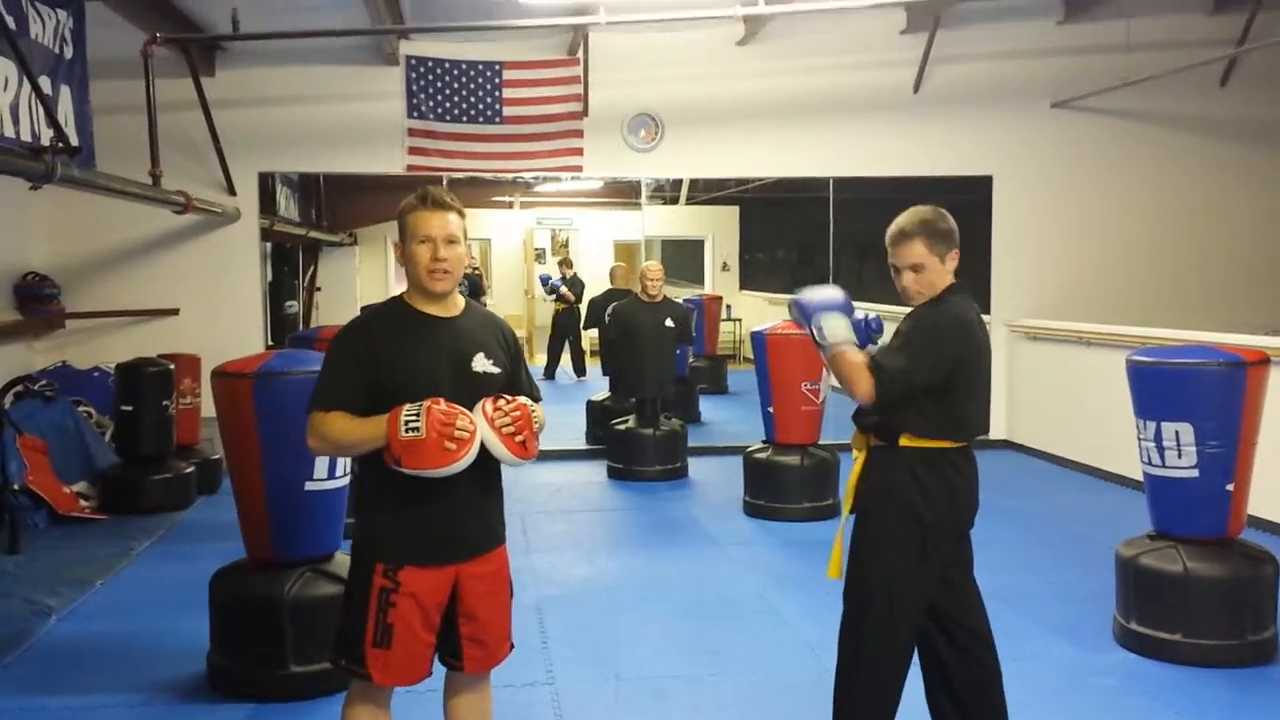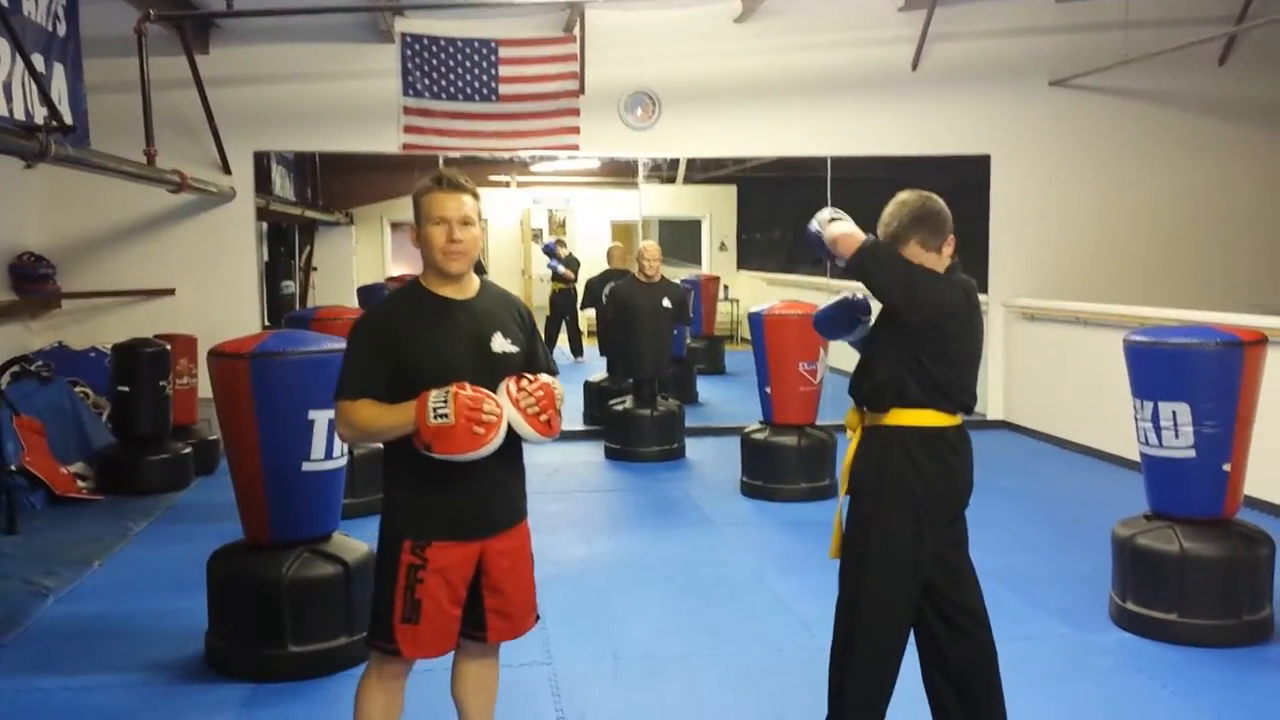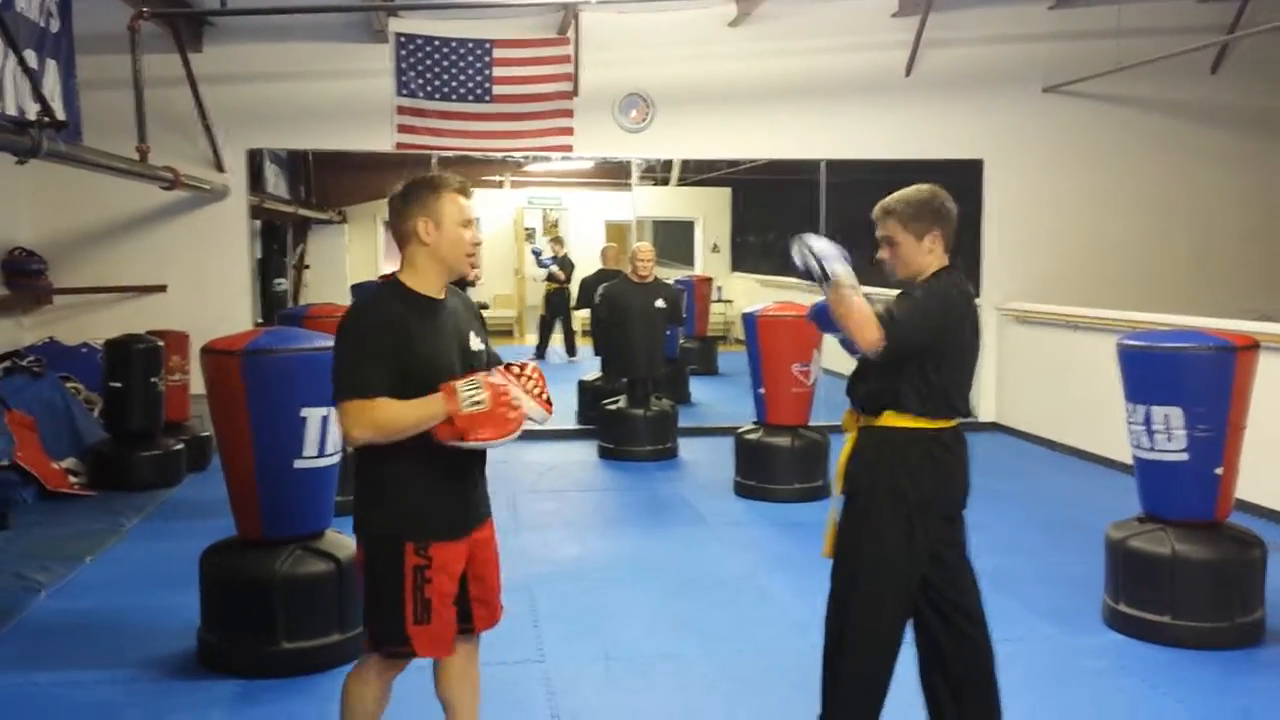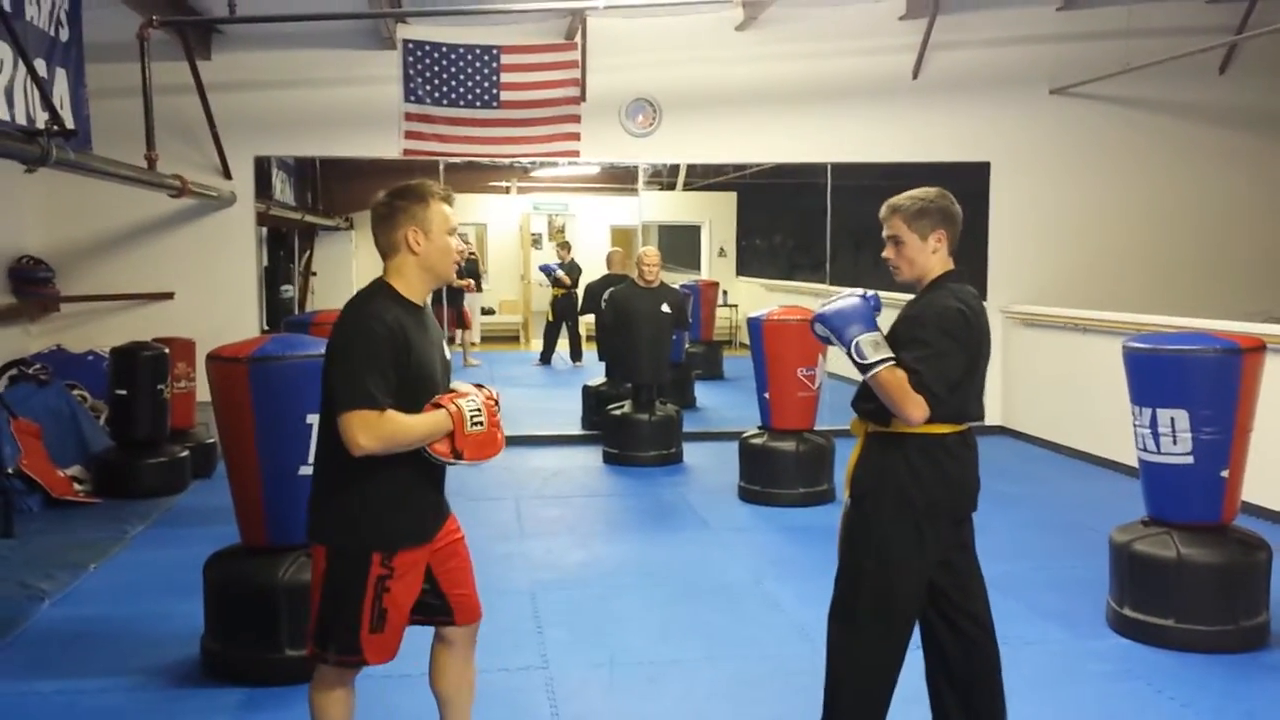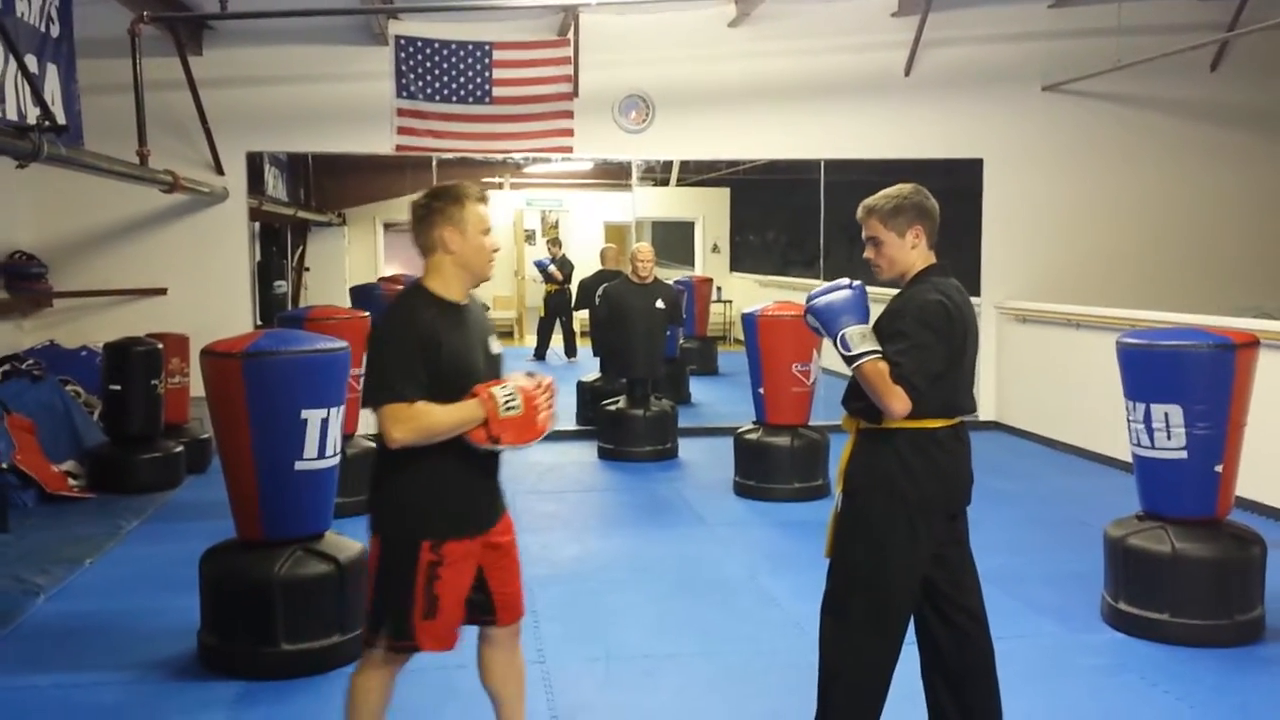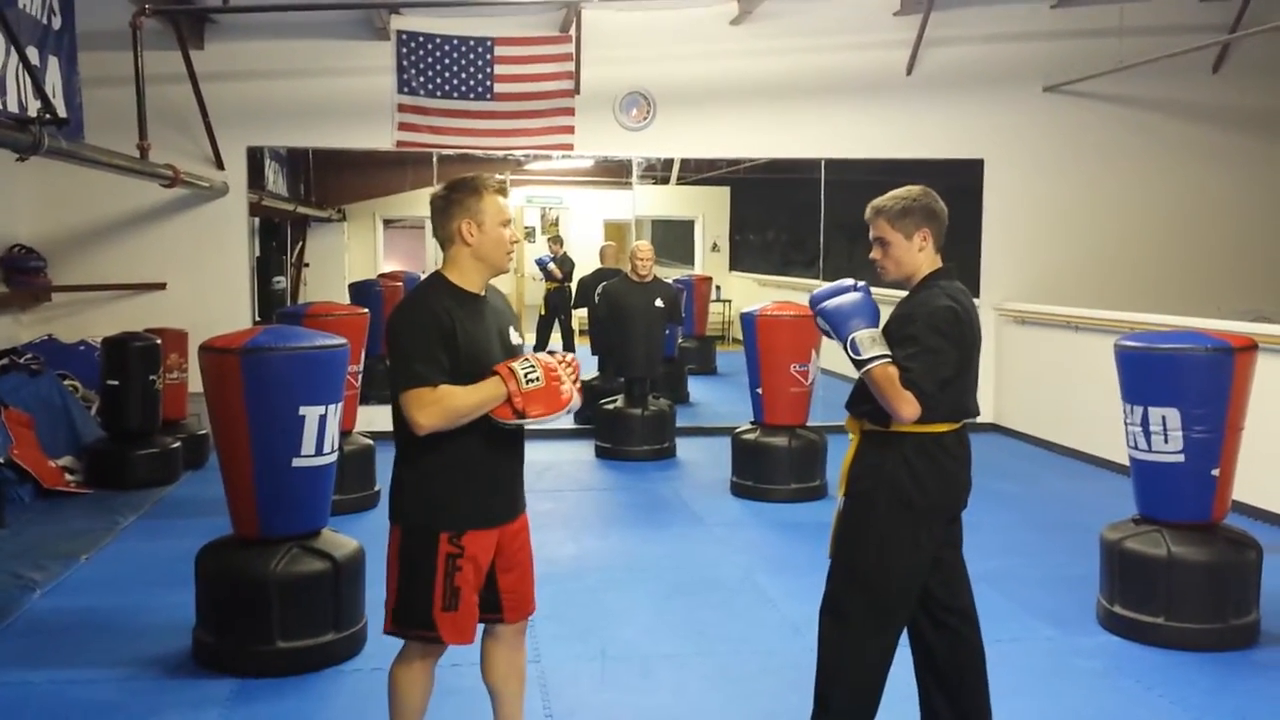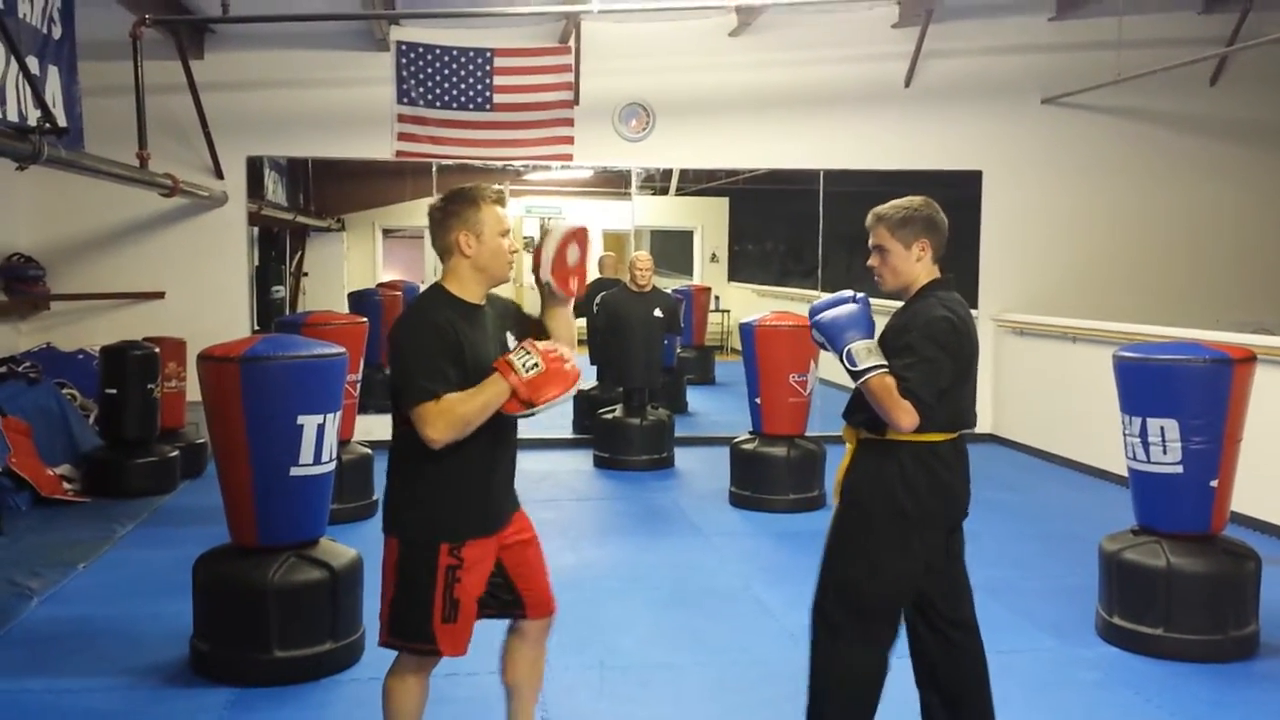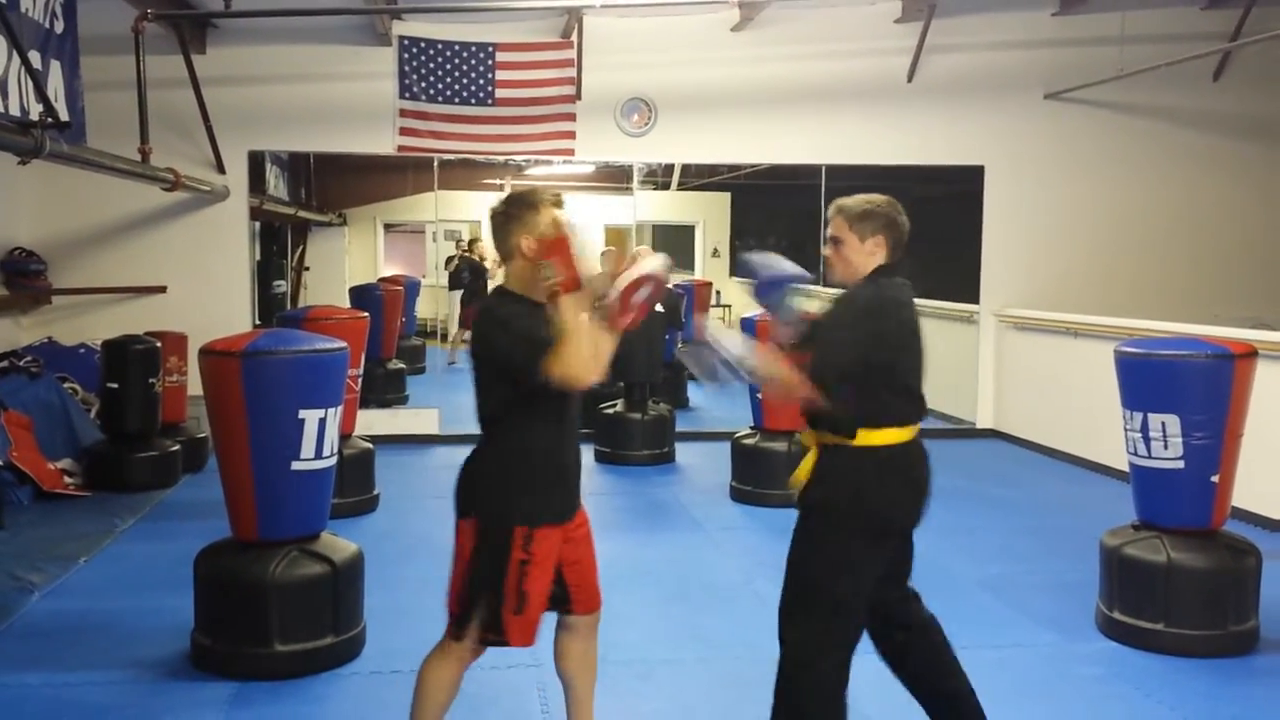
dt=0.4s
person 1, frame 1
left shoulder: (495, 332)
right shoulder: (366, 334)
left elbow: (531, 411)
right elbow: (321, 433)
left wrist: (527, 421)
right wrist: (395, 424)
left hip: (481, 540)
right hip: (397, 547)
left knee: (473, 667)
person 1, frame 2
left shoulder: (510, 310)
right shoulder: (386, 320)
left elbow: (546, 385)
right elbow: (350, 420)
left wrist: (544, 398)
right wrist: (421, 411)
left hip: (502, 515)
right hip: (422, 524)
left knee: (483, 642)
right knee: (394, 657)
person 1, frame 3
left shoulder: (462, 308)
right shoulder: (375, 316)
right elbow: (360, 423)
left wrist: (511, 392)
right wrist: (452, 402)
left hip: (468, 511)
right hip: (405, 521)
left knee: (463, 636)
right knee: (391, 652)
person 1, frame 4
left shoulder: (420, 313)
right shoulder: (369, 322)
right elbow: (365, 434)
left wrist: (470, 407)
right wrist: (454, 419)
left hip: (428, 516)
right hip: (365, 529)
left knee: (460, 627)
right knee: (341, 661)
person 1, frame 5
left shoulder: (474, 312)
right shoulder: (405, 321)
right elbow: (400, 425)
left wrist: (523, 399)
right wrist: (490, 405)
left hip: (483, 509)
right hip: (421, 520)
left knee: (503, 625)
right knee: (391, 648)
person 1, frame 6
left shoulder: (497, 303)
right shoulder: (423, 311)
right elbow: (425, 413)
left wrist: (550, 380)
right wrist: (511, 381)
left hip: (503, 505)
right hip: (440, 514)
left knee: (509, 625)
right knee: (425, 643)
person 1, frame 7
left shoulder: (499, 311)
right shoulder: (424, 324)
left elbow: (560, 348)
right elbow: (438, 427)
left wrist: (560, 291)
right wrist: (512, 374)
left hip: (498, 508)
right hip: (437, 523)
left knee: (534, 618)
right knee: (420, 653)
person 1, frame 8
left shoulder: (542, 308)
right shoulder: (503, 320)
left elbow: (596, 354)
right elbow: (580, 372)
left wrist: (618, 310)
right wrist: (570, 292)
left hip: (555, 497)
right hip: (506, 506)
left knee: (582, 614)
right knee: (467, 637)
person 2, frame 1
left shoulder: (941, 324)
right shoulder: (949, 318)
left elbow: (865, 387)
right elbow: (901, 386)
left wrist: (829, 323)
right wrist: (860, 345)
left hip: (912, 487)
right hip: (934, 480)
left knee: (875, 627)
right knee: (952, 619)
person 2, frame 2
left shoulder: (938, 295)
right shoulder: (944, 296)
left elbow: (845, 241)
right elbow: (903, 357)
left wrist: (830, 222)
right wrist: (858, 329)
left hip: (906, 463)
right hip: (928, 458)
left knee: (871, 607)
right knee: (947, 598)
person 2, frame 3
left shoulder: (938, 300)
right shoulder: (946, 297)
left elbow: (869, 336)
right elbow: (890, 348)
left wrist: (832, 269)
right wrist: (849, 307)
left hip: (902, 467)
right hip: (928, 462)
left knee: (863, 608)
right knee: (947, 600)
person 2, frame 4
left shoulder: (940, 312)
right shoulder: (956, 302)
left elbow: (912, 405)
left wrist: (863, 340)
right wrist: (860, 331)
left hip: (909, 475)
right hip: (940, 470)
left knee: (867, 616)
right knee: (955, 610)
person 2, frame 5
left shoulder: (924, 304)
right shoulder: (945, 294)
left elbow: (896, 398)
left wrist: (850, 332)
right wrist: (852, 323)
left hip: (901, 471)
right hip: (934, 464)
left knee: (859, 613)
right knee: (950, 605)
person 2, frame 6
left shoulder: (934, 309)
right shoulder: (944, 298)
left elbow: (904, 404)
right elbow: (909, 380)
left wrist: (860, 336)
right wrist: (857, 324)
left hip: (904, 475)
right hip: (930, 470)
left knee: (858, 612)
right knee: (942, 606)
person 2, frame 7
left shoulder: (928, 319)
right shoulder: (947, 309)
left elbow: (899, 411)
left wrist: (854, 346)
right wrist: (858, 330)
left hip: (897, 481)
right hip: (939, 478)
left knee: (848, 618)
right knee: (944, 614)
person 2, frame 8
left shoulder: (872, 309)
right shoulder: (878, 299)
left elbow: (805, 386)
left hip: (860, 483)
right hip: (893, 475)
left knee: (814, 618)
right knee: (888, 604)
